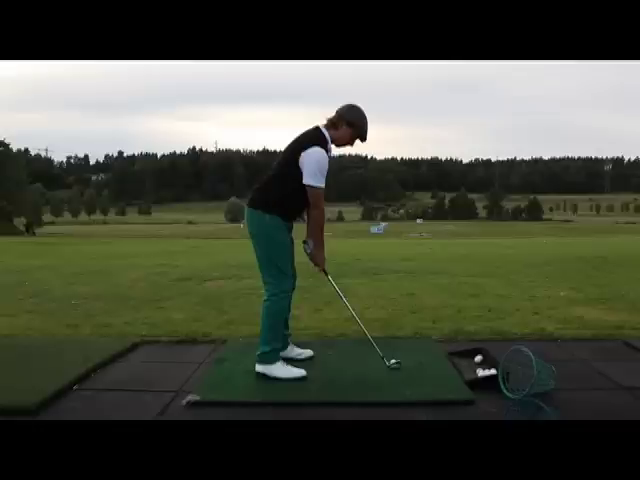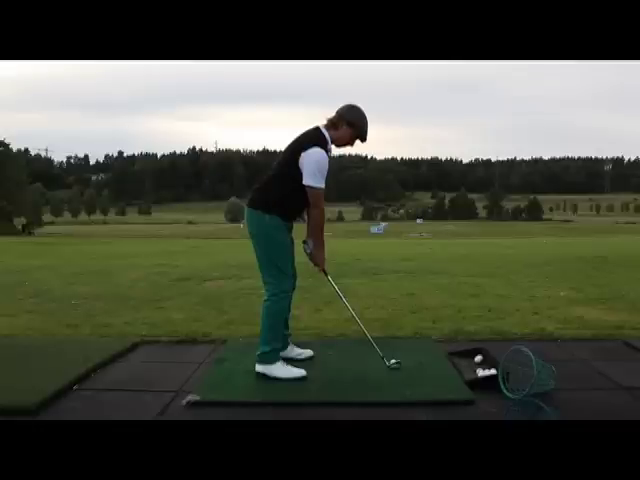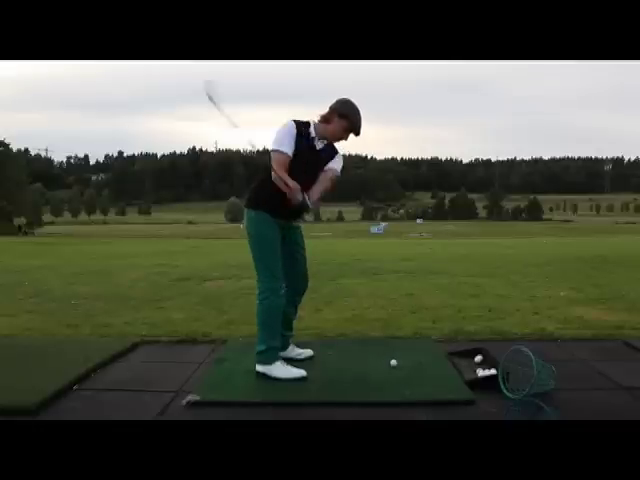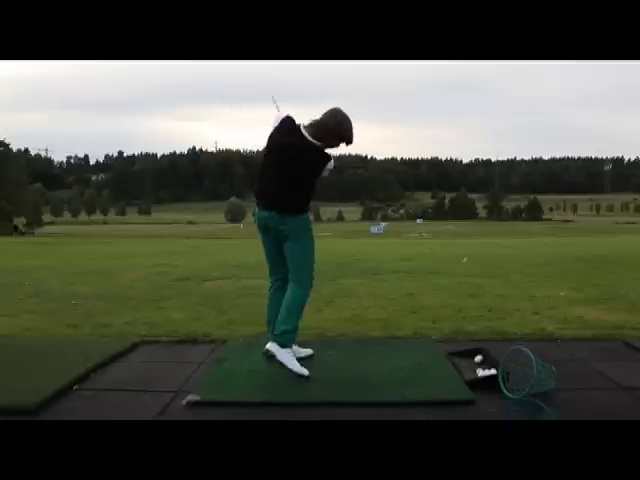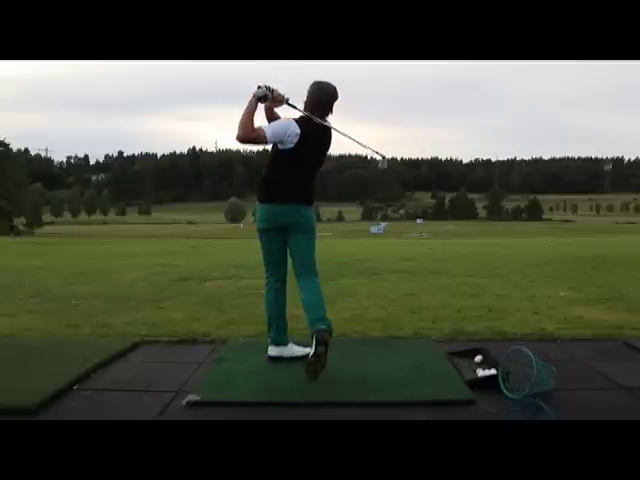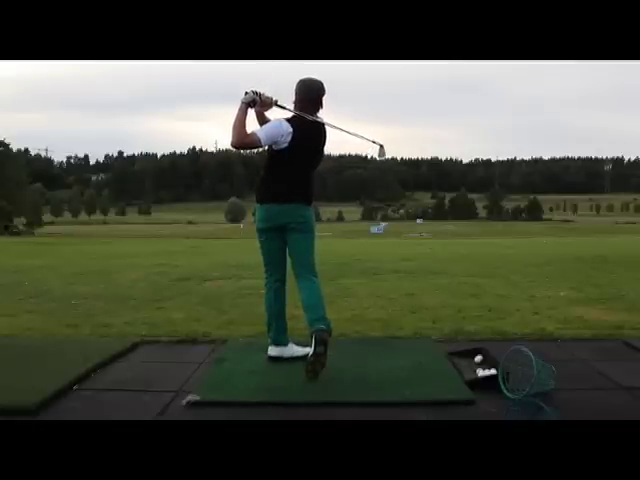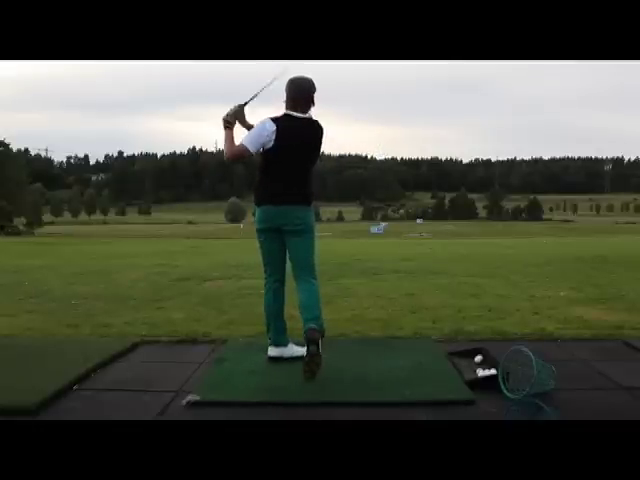
dt=0.7s
person 1, frame 1
left shoulder: (315, 141)
right shoulder: (317, 151)
left elbow: (311, 201)
right elbow: (317, 206)
left wrist: (310, 238)
right wrist: (319, 248)
left hip: (276, 216)
right hip: (267, 217)
left knee: (287, 282)
right knee: (279, 287)
left ankle: (281, 344)
right ankle: (267, 359)
person 1, frame 2
left shoulder: (315, 141)
right shoulder: (317, 151)
left elbow: (310, 202)
right elbow: (316, 206)
left wrist: (310, 238)
right wrist: (318, 248)
left hip: (275, 216)
right hip: (267, 216)
left knee: (287, 282)
right knee: (279, 287)
left ankle: (281, 344)
right ankle: (267, 359)
person 1, frame 3
left shoulder: (335, 156)
right shoulder: (292, 129)
left elbow: (325, 181)
right elbow: (278, 170)
left wrist: (309, 197)
right wrist: (290, 186)
left hip: (290, 220)
right hip: (262, 215)
left knee: (298, 283)
right knee: (272, 286)
left ankle: (281, 344)
right ankle: (267, 359)
person 1, frame 4
left shoulder: (284, 125)
right shoulder: (322, 159)
left hip: (264, 213)
right hip: (292, 218)
left knee: (280, 279)
right knee: (301, 282)
left ankle: (280, 340)
right ankle: (282, 341)
person 1, frame 5
left shoulder: (293, 127)
right shoulder: (325, 133)
left elbow: (244, 135)
left wrist: (255, 100)
right wrist: (271, 108)
left hip: (270, 209)
right hip: (301, 210)
left knee: (275, 278)
right knee: (307, 275)
left ankle: (278, 342)
right ankle: (320, 329)
person 1, frame 6
left shoulder: (285, 127)
right shoulder: (319, 131)
left elbow: (239, 142)
left wrist: (245, 106)
right wrist: (262, 114)
left hip: (269, 210)
right hip: (300, 210)
left knee: (274, 278)
right knee: (306, 275)
left ankle: (278, 343)
right ankle: (319, 328)
person 1, frame 7
left shoulder: (270, 126)
right shoulder: (316, 130)
left elbow: (230, 155)
left wrist: (229, 129)
right wrist: (246, 123)
left hip: (267, 211)
right hip: (299, 211)
left knee: (273, 279)
right knee: (305, 277)
left ankle: (278, 343)
right ankle: (313, 329)
